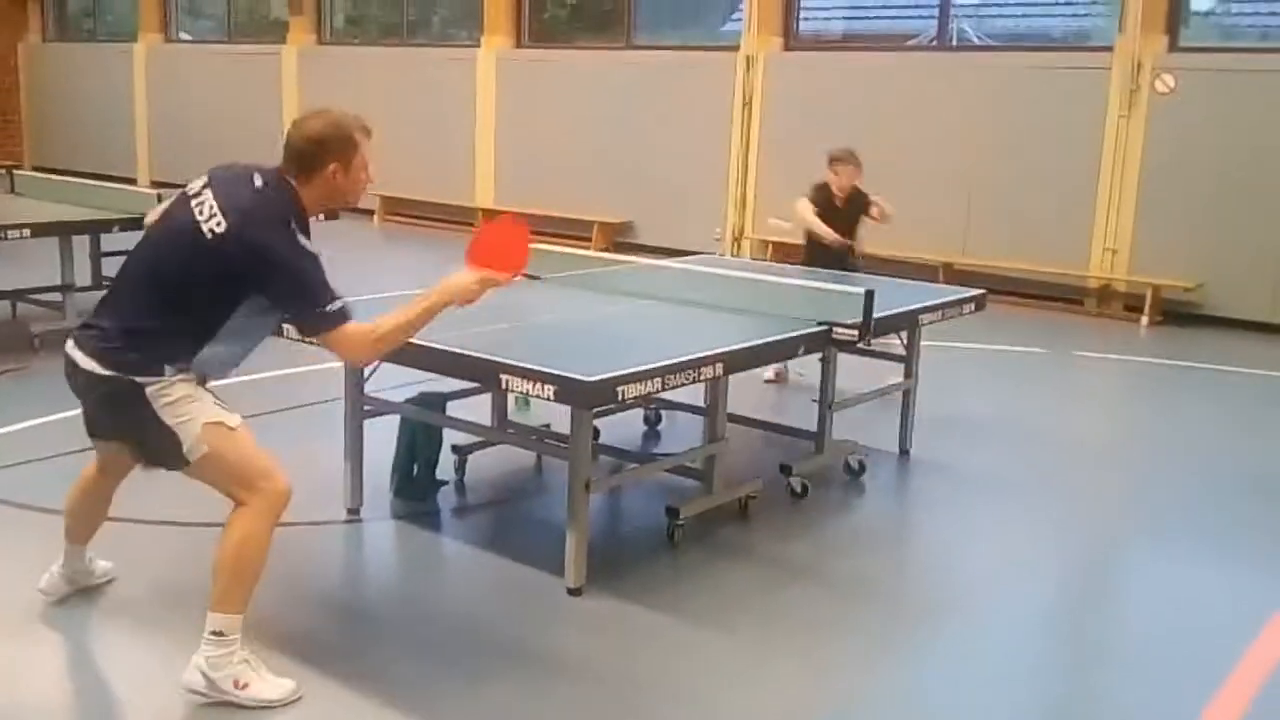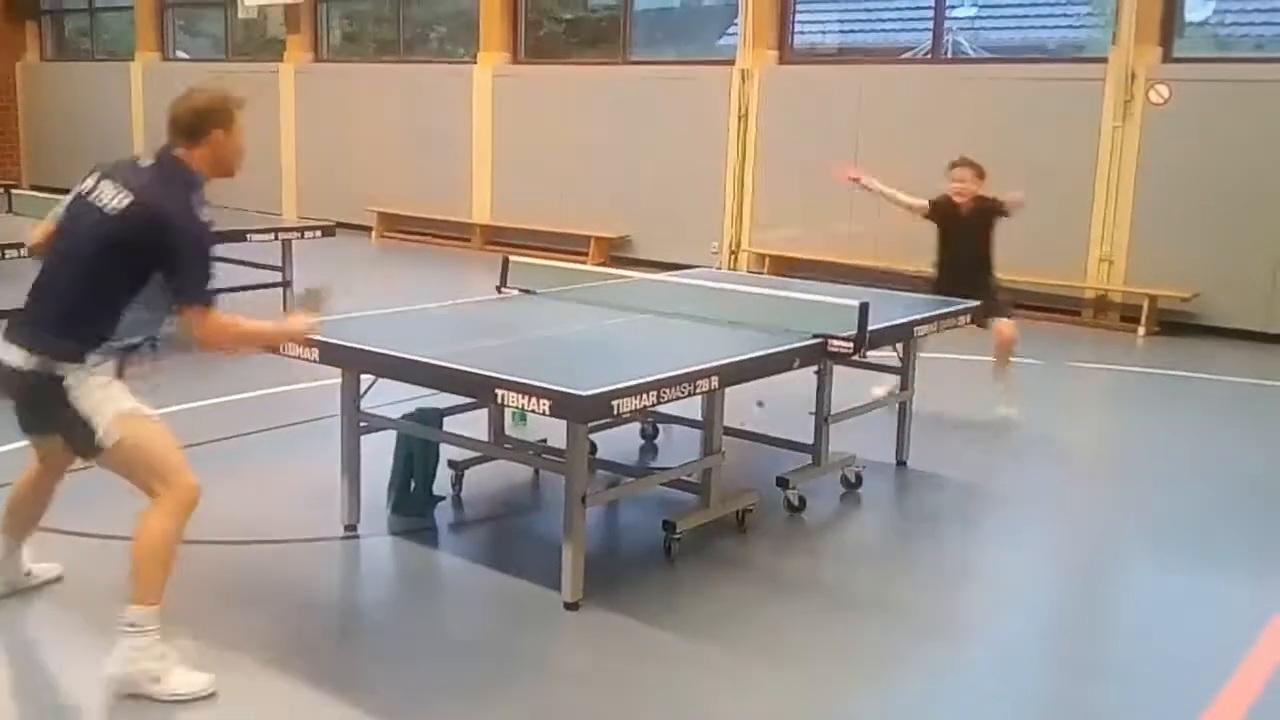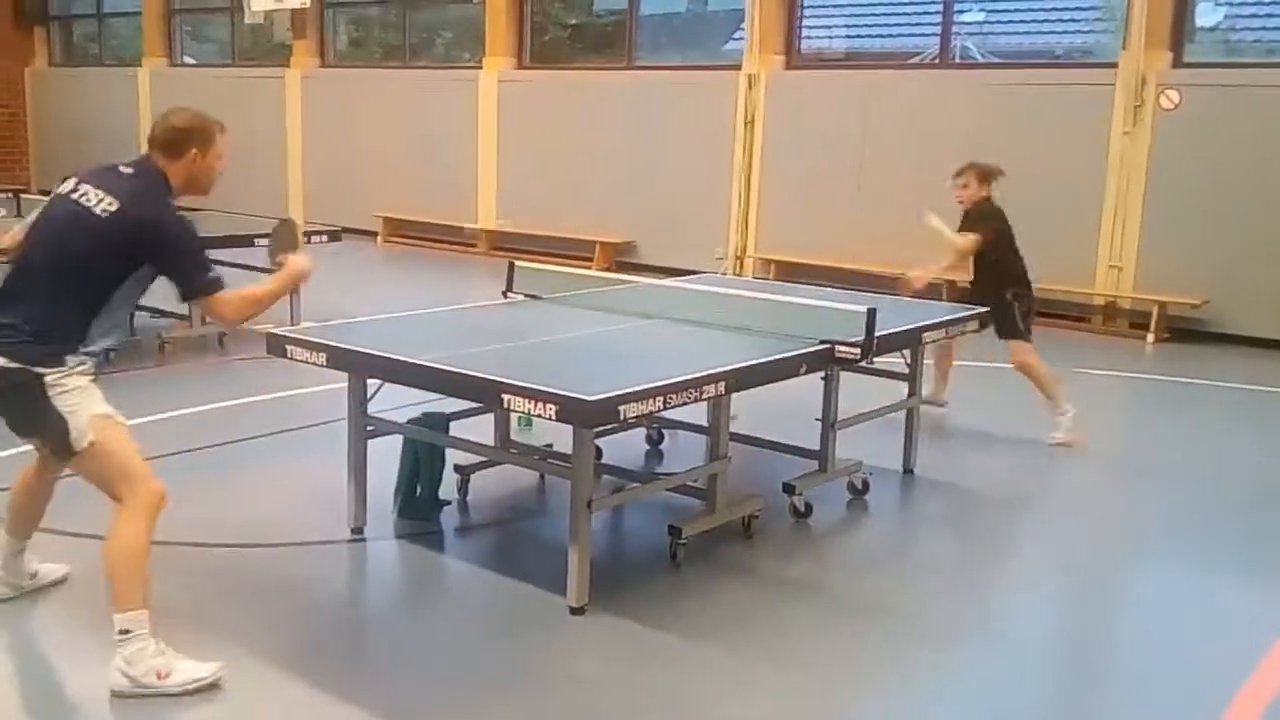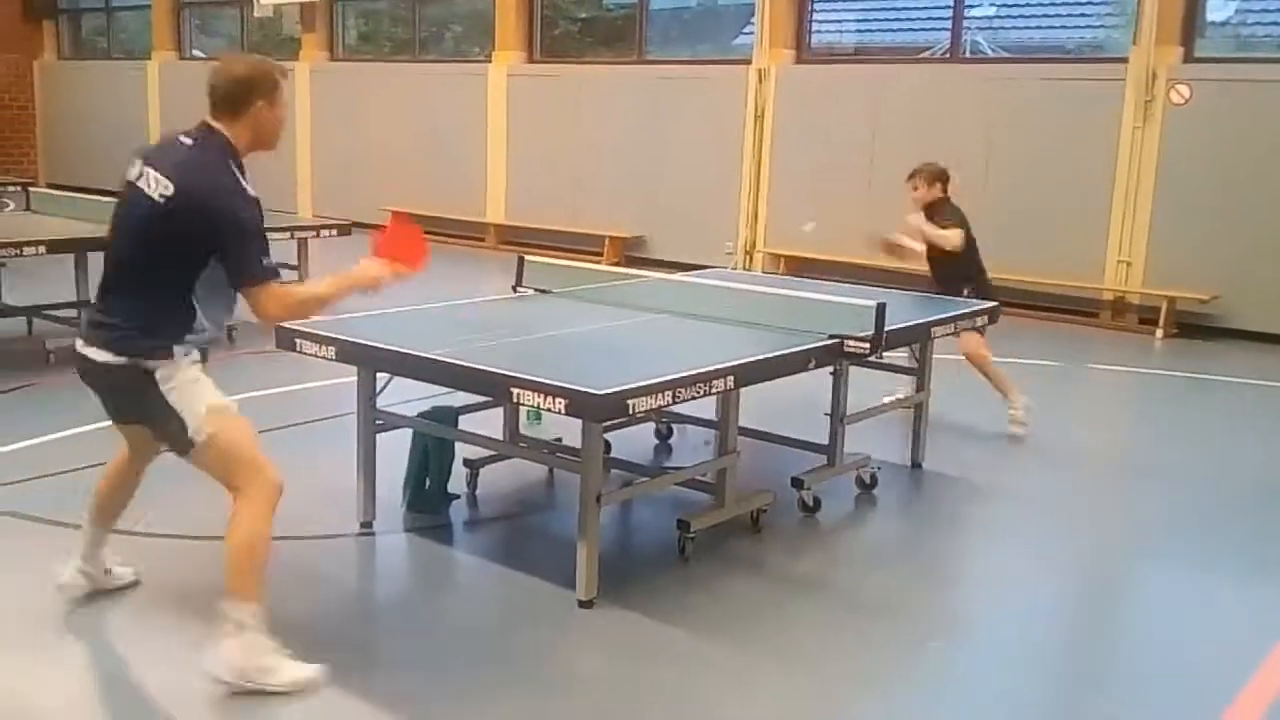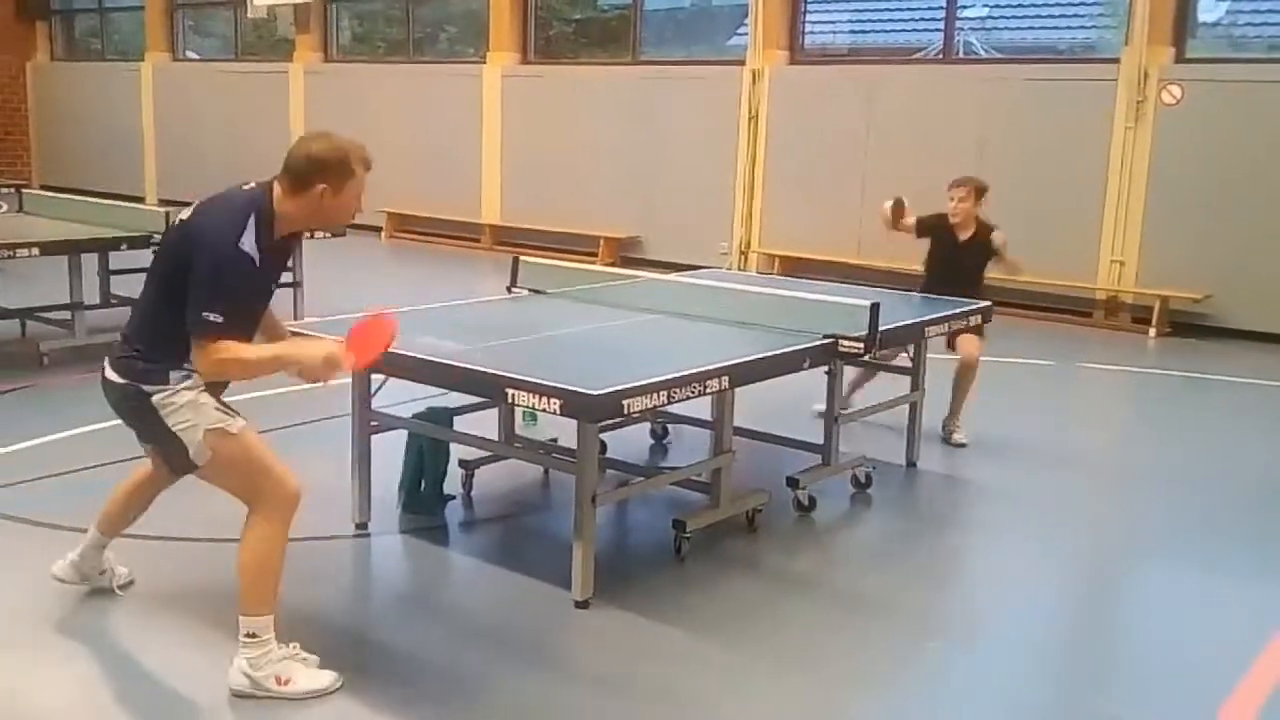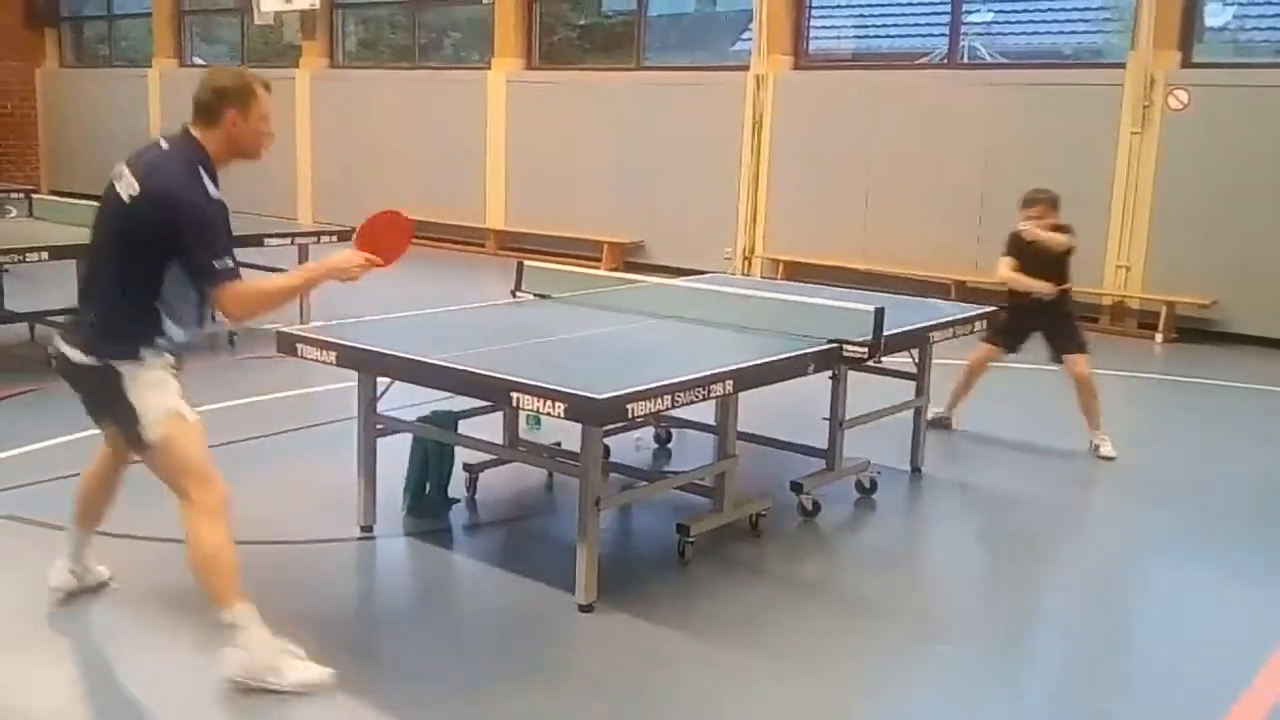
dt=0.4s
person 1, frame 1
left shoulder: (233, 179)
right shoulder: (276, 244)
left elbow: (156, 224)
right elbow: (356, 347)
right wrist: (442, 295)
left hip: (93, 352)
right hip: (138, 376)
left knee: (112, 461)
right knee: (264, 490)
left ankle: (70, 569)
right ankle: (219, 660)
person 1, frame 2
left shoulder: (116, 173)
right shoulder: (179, 217)
right elbow: (207, 329)
right wrist: (280, 333)
right hip: (61, 368)
left knee: (54, 455)
right knee: (175, 485)
right ankle: (135, 651)
person 1, frame 3
left shoulder: (90, 180)
right shoulder: (161, 222)
right elbow: (227, 310)
right wrist: (290, 276)
left knee: (51, 455)
right knee: (142, 492)
right ankle: (137, 656)
person 1, frame 4
left shoulder: (164, 155)
right shoulder: (225, 193)
left elbow: (134, 239)
right elbow: (271, 305)
right wrist: (355, 279)
left hip: (108, 345)
right hip: (151, 361)
left knee: (138, 450)
right knee: (259, 483)
left ankle: (90, 567)
right ankle: (241, 648)
person 1, frame 5
left shoulder: (268, 216)
right shoulder: (231, 241)
right elbow: (213, 360)
left wrist: (289, 342)
right wrist: (302, 356)
left hip: (153, 369)
right hip: (159, 382)
left knee: (167, 467)
right knee: (277, 493)
left ankle: (86, 561)
right ankle: (258, 660)
person 1, frame 6
left shoulder: (151, 157)
right shoulder: (193, 196)
right elbow: (236, 303)
left wrist: (192, 288)
right wrist: (324, 270)
left hip: (87, 347)
right hip: (124, 362)
left knee: (118, 449)
right knee: (204, 494)
left ankle: (75, 564)
right ankle: (251, 647)
person 2, frame 1
left shoulder: (859, 198)
right shoulder: (819, 192)
left elbow: (884, 218)
right elbow: (801, 209)
left wrist: (882, 206)
right wrist: (824, 231)
left hip: (846, 264)
right hip: (816, 265)
right ankle: (781, 362)
person 2, frame 2
left shoulder: (987, 207)
right shoulder: (943, 205)
left elbow: (1011, 205)
right elbow: (912, 204)
left wrist: (1016, 199)
right wrist: (874, 186)
left hip: (981, 286)
right hip: (946, 286)
left knee: (1006, 334)
left ankle: (1003, 386)
right ankle: (899, 381)
person 2, frame 3
left shoulder: (990, 215)
right shoulder: (972, 215)
left elbow: (963, 245)
right elbow: (960, 255)
left wrist: (941, 226)
right wrist: (929, 273)
left hip: (1011, 293)
right hip: (983, 291)
left knee: (1021, 357)
left ankle: (1063, 411)
right ankle: (937, 392)
person 2, frame 4
left shoulder: (947, 213)
right shoulder: (939, 212)
left elbow: (953, 243)
left wrist: (921, 226)
right wrist: (911, 246)
left hip: (968, 292)
right hip: (949, 292)
left knee: (971, 350)
left ankle: (1015, 402)
person 2, frame 5
left shoulder: (988, 233)
right shoulder: (938, 221)
left elbow: (1014, 270)
right elbow: (901, 225)
left wrist: (1003, 251)
right wrist: (890, 216)
left knee: (970, 355)
right knee: (884, 353)
left ankle: (952, 421)
right ankle: (844, 398)
person 2, frame 6
left shoulder: (1062, 233)
right shoulder: (1016, 238)
left elbow: (1063, 245)
right elbow: (1003, 273)
left wrist: (1039, 236)
right wrist: (1035, 286)
left hip: (1058, 312)
right hip: (1021, 309)
left knee: (1081, 373)
right knee: (977, 361)
left ankle: (1097, 435)
right ankle: (946, 412)
